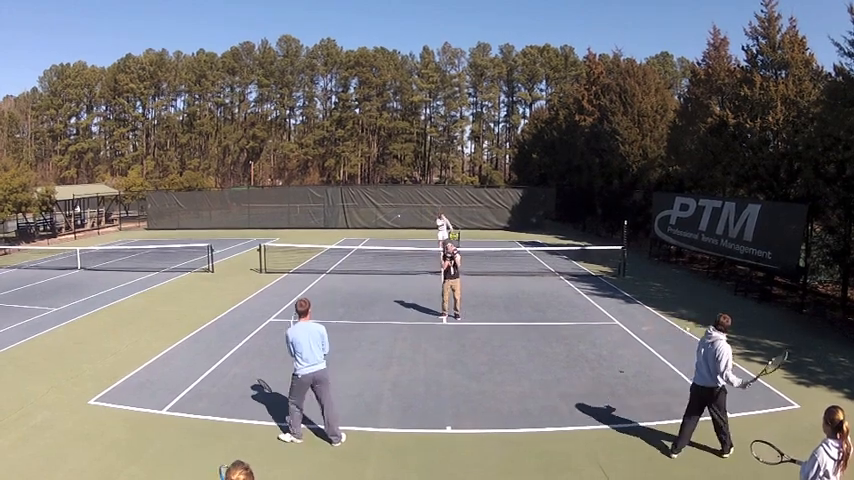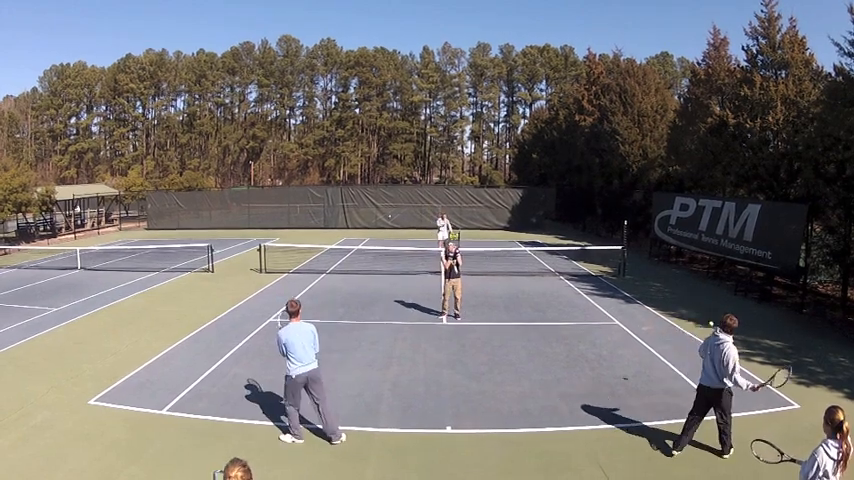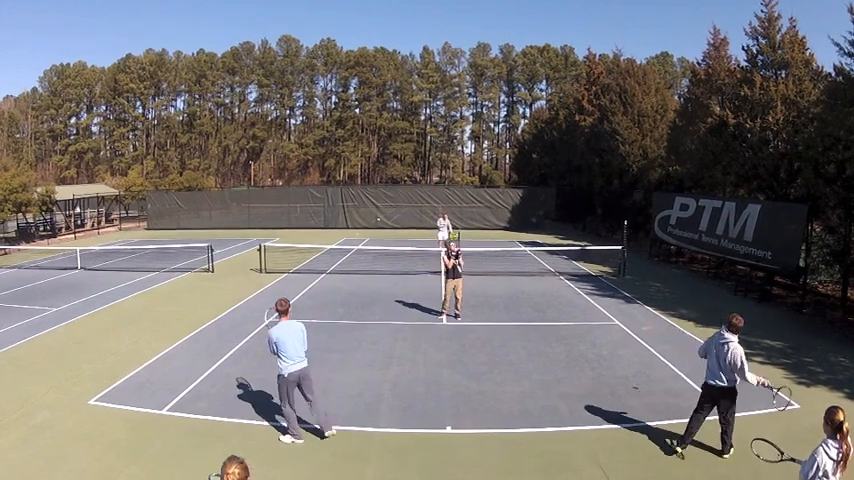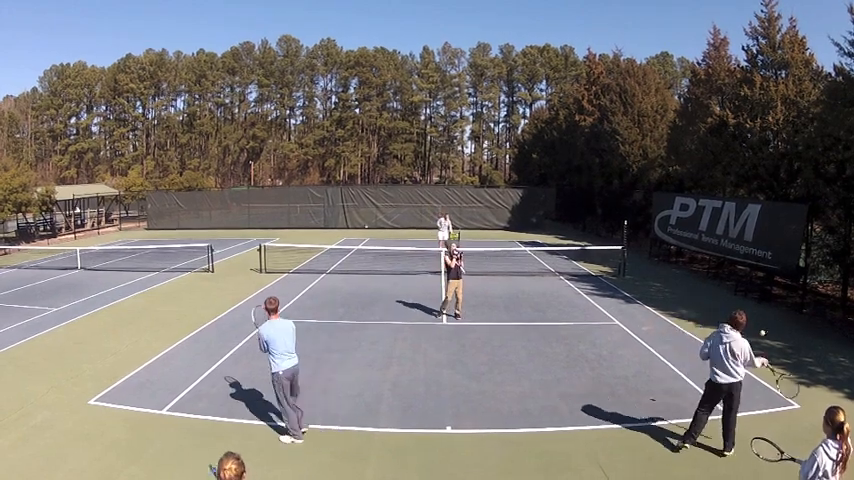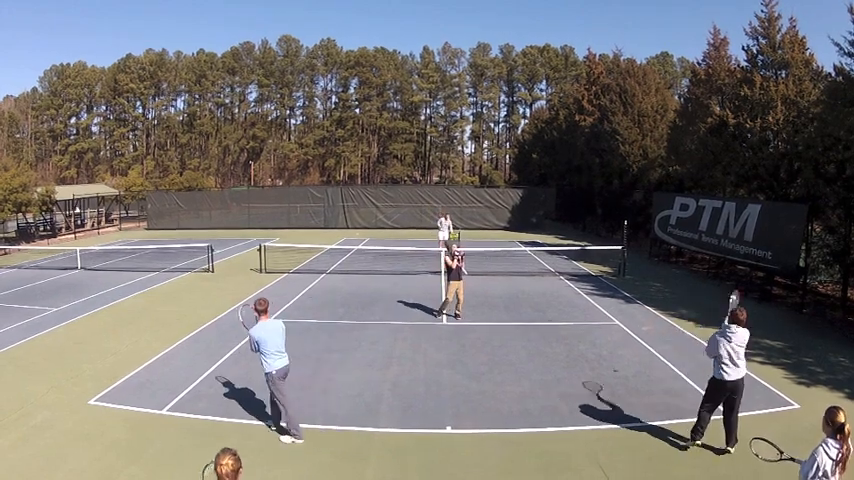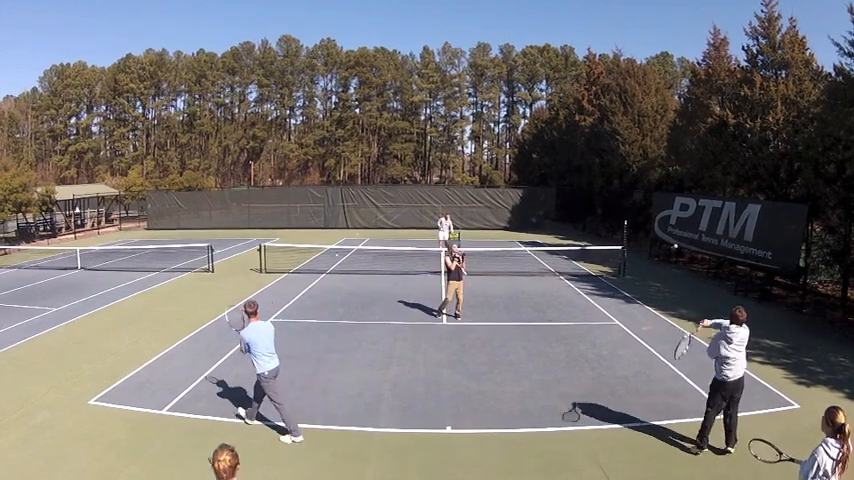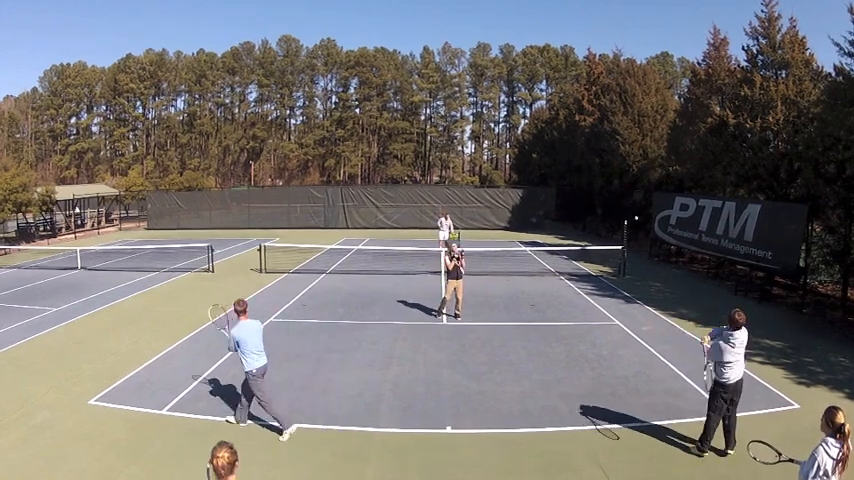
dt=0.1s
person 1, frame 1
left shoulder: (291, 332)
right shoulder: (320, 328)
left elbow: (292, 353)
right elbow: (325, 350)
left hip: (301, 374)
right hip: (320, 371)
left knee: (295, 405)
right knee: (327, 405)
left ankle: (295, 434)
right ankle: (335, 437)
person 1, frame 2
left shoulder: (282, 333)
right shoulder: (310, 328)
left elbow: (283, 353)
right elbow: (316, 349)
left hip: (295, 374)
right hip: (313, 370)
left knee: (291, 405)
right knee: (321, 403)
left ankle: (295, 435)
right ankle: (335, 435)
person 1, frame 3
left shoulder: (272, 332)
right shoulder: (300, 326)
left elbow: (274, 352)
left hip: (287, 373)
right hip: (303, 368)
left knee: (287, 405)
right knee: (312, 400)
left ankle: (295, 435)
right ankle: (327, 428)
person 1, frame 4
left shoulder: (263, 330)
right shoulder: (289, 324)
left elbow: (263, 349)
left hip: (279, 371)
right hip: (294, 365)
left knee: (285, 404)
right knee: (293, 398)
left ankle: (295, 435)
right ankle: (300, 425)
person 1, frame 5
left shoulder: (254, 332)
right shoulder: (279, 324)
left elbow: (254, 349)
left hip: (273, 371)
right hip: (285, 365)
left knee: (282, 403)
right knee: (277, 396)
left ankle: (296, 435)
right ankle: (275, 422)
person 1, frame 6
left shoulder: (245, 333)
right shoulder: (269, 326)
left elbow: (245, 350)
left hip: (265, 371)
right hip: (275, 365)
left knee: (278, 402)
right knee: (258, 392)
left ankle: (295, 433)
right ankle: (250, 416)
person 1, frame 7
left shoulder: (235, 331)
right shoulder: (257, 324)
left elbow: (235, 348)
left hip: (253, 369)
right hip: (263, 364)
left knee: (265, 400)
right knee: (246, 390)
left ankle: (286, 427)
right ankle: (240, 418)
person 2, frame 1
left shoulder: (704, 339)
right shoulder: (724, 347)
right elbow: (725, 374)
right wrist: (741, 383)
left hip: (698, 385)
right hip: (715, 389)
left knee: (690, 418)
right knee: (720, 420)
left ankle: (676, 449)
right ankle: (726, 448)
person 2, frame 2
left shoulder: (710, 339)
right shoulder: (730, 350)
left elbow: (702, 353)
right elbow: (733, 376)
right wrist: (750, 386)
left hip: (704, 387)
right hip: (721, 390)
left knee: (694, 417)
right knee: (724, 421)
left ankle: (677, 446)
right ankle: (726, 449)
person 2, frame 3
left shoulder: (714, 338)
right shoulder: (736, 349)
left elbow: (701, 353)
right elbow: (744, 374)
right wrist: (760, 381)
left hip: (710, 385)
right hip: (727, 390)
left knee: (698, 414)
right knee: (727, 420)
left ankle: (682, 443)
right ankle: (726, 449)
person 2, frame 4
left shoulder: (714, 337)
right shoulder: (742, 343)
left elbow: (703, 355)
right elbow: (751, 362)
right wrist: (762, 361)
left hip: (716, 383)
right hip: (734, 384)
left knee: (702, 411)
right knee: (730, 417)
left ankle: (687, 439)
right ankle: (728, 447)
person 2, frame 5
left shoulder: (718, 337)
right shoulder: (744, 334)
left elbow: (710, 353)
left hip: (719, 381)
right hip: (737, 381)
left knee: (706, 409)
right knee: (731, 414)
left ankle: (696, 437)
right ankle: (730, 444)
person 2, frame 6
left shoulder: (718, 339)
right shoulder: (745, 331)
left elbow: (711, 354)
right elbow: (726, 324)
right wrist: (711, 322)
left hip: (722, 381)
right hip: (738, 379)
left knee: (711, 412)
right knee: (731, 413)
left ankle: (701, 444)
right ankle: (730, 444)
person 2, frame 7
left shoulder: (720, 344)
right shoulder: (743, 333)
left elbow: (711, 357)
right elbow: (723, 329)
left wrist: (710, 344)
right wrist: (709, 335)
left hip: (722, 384)
right hip: (737, 382)
left knee: (713, 415)
right knee: (730, 415)
left ankle: (703, 447)
right ankle: (730, 446)
